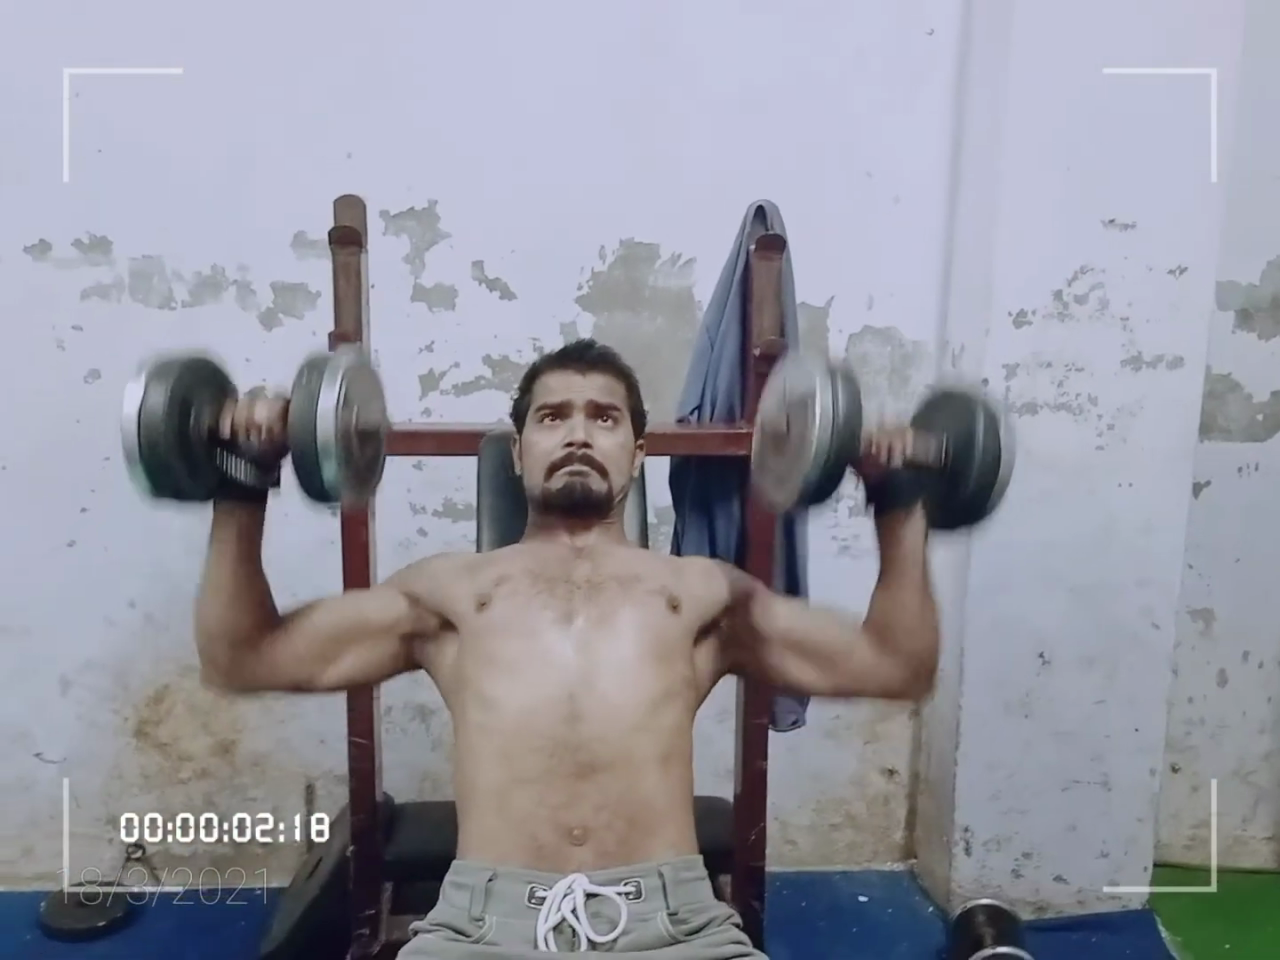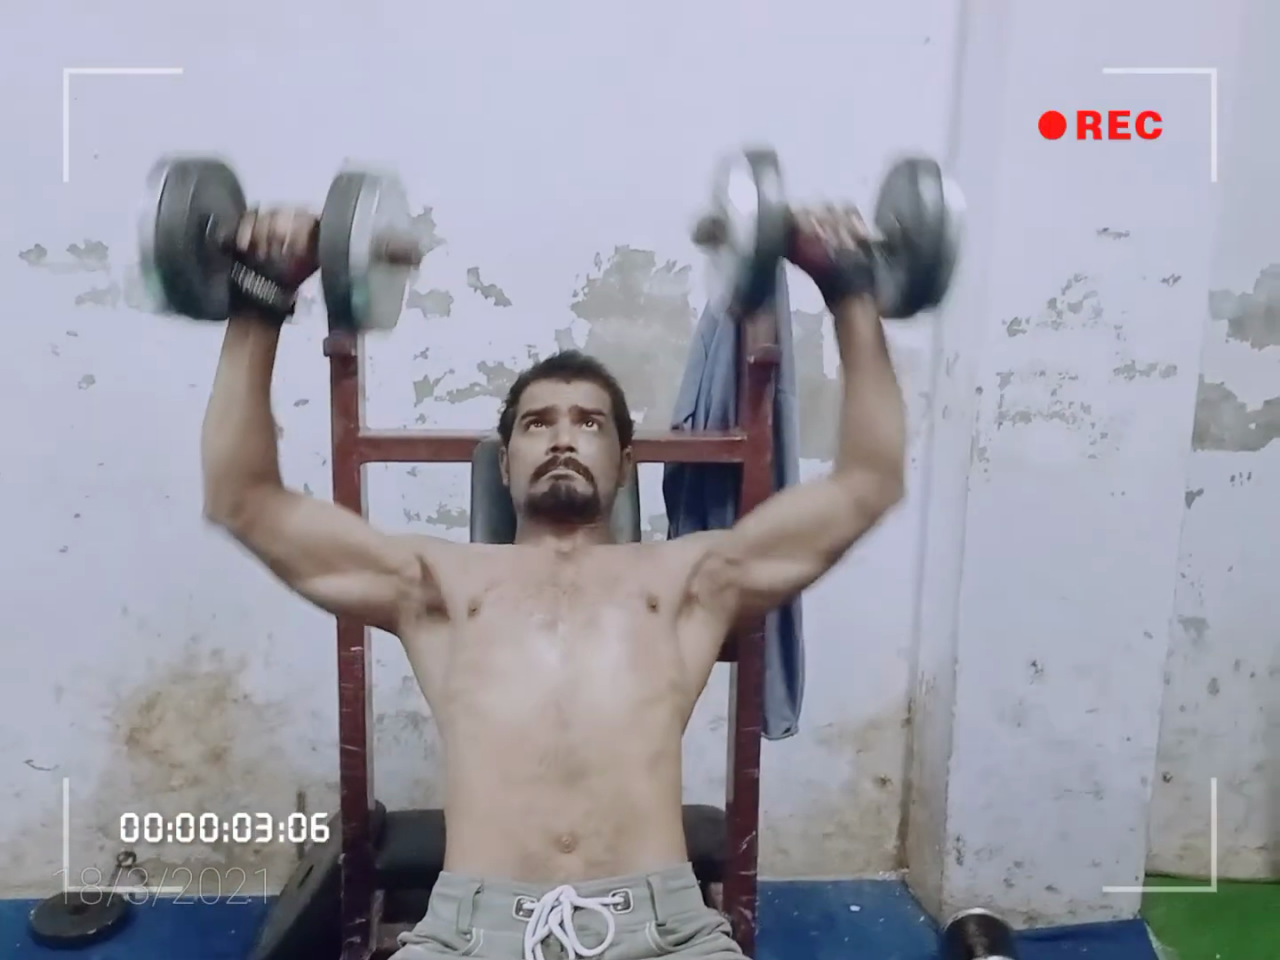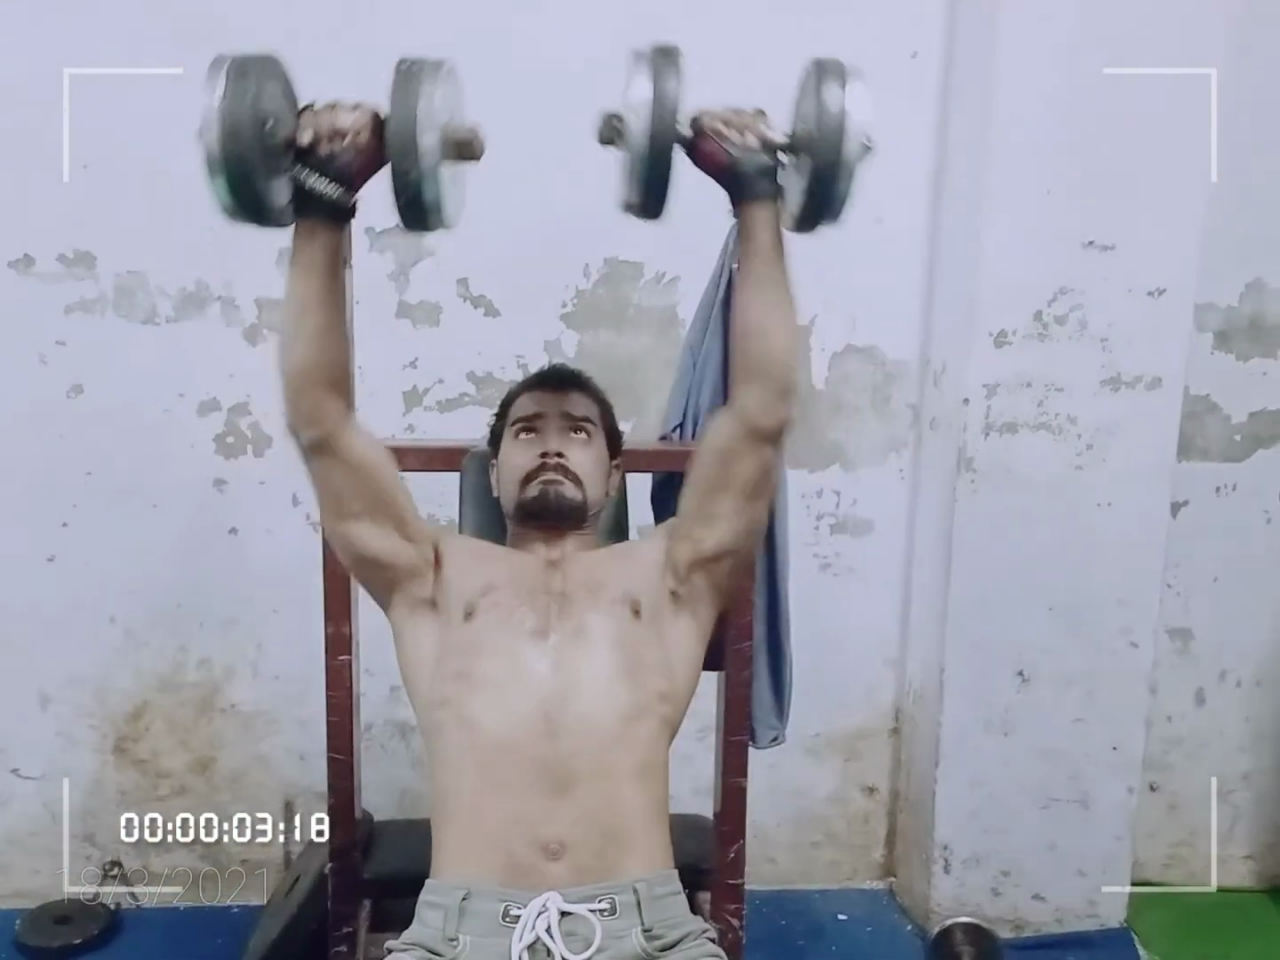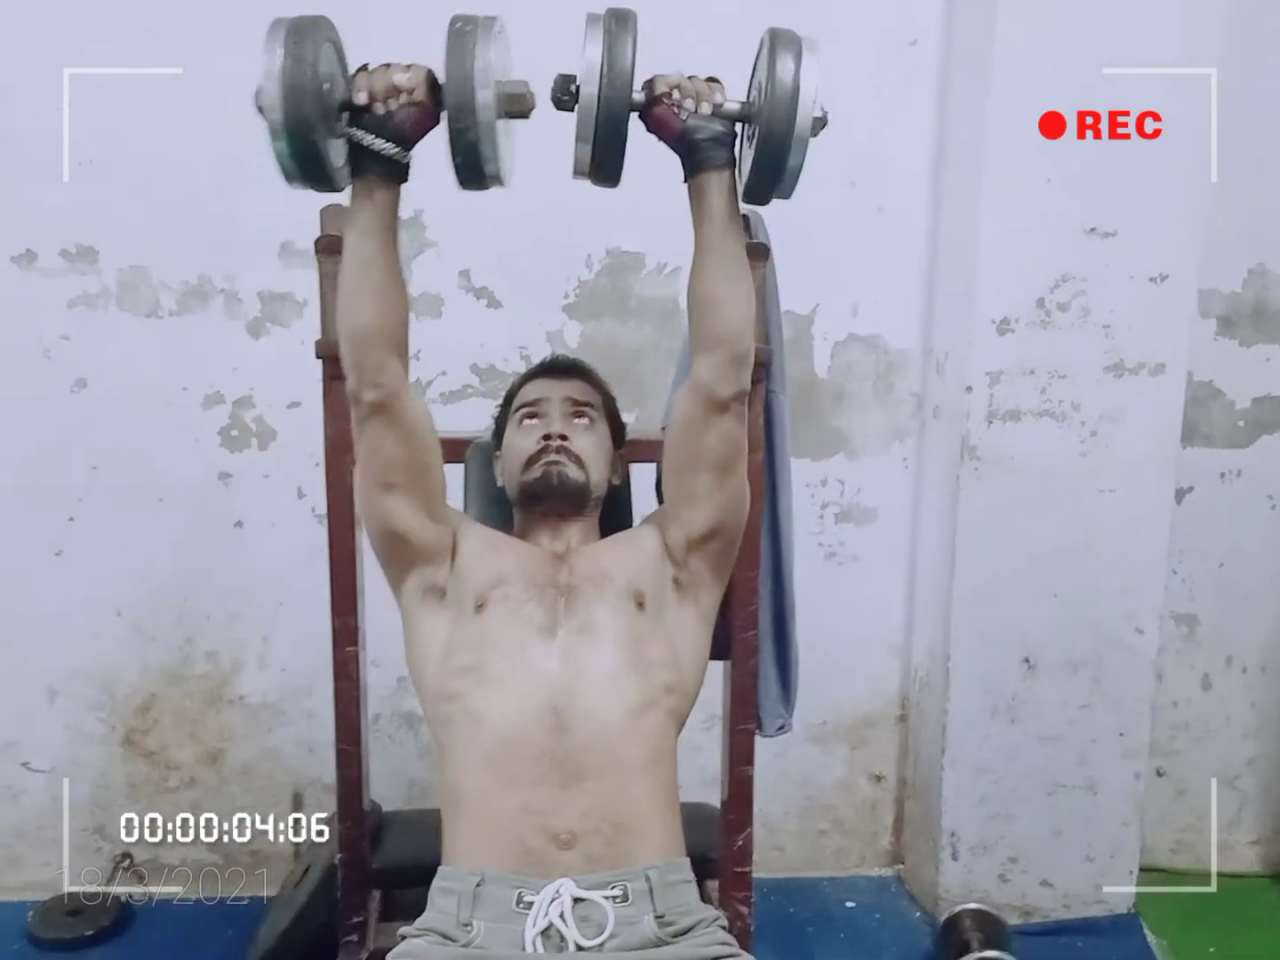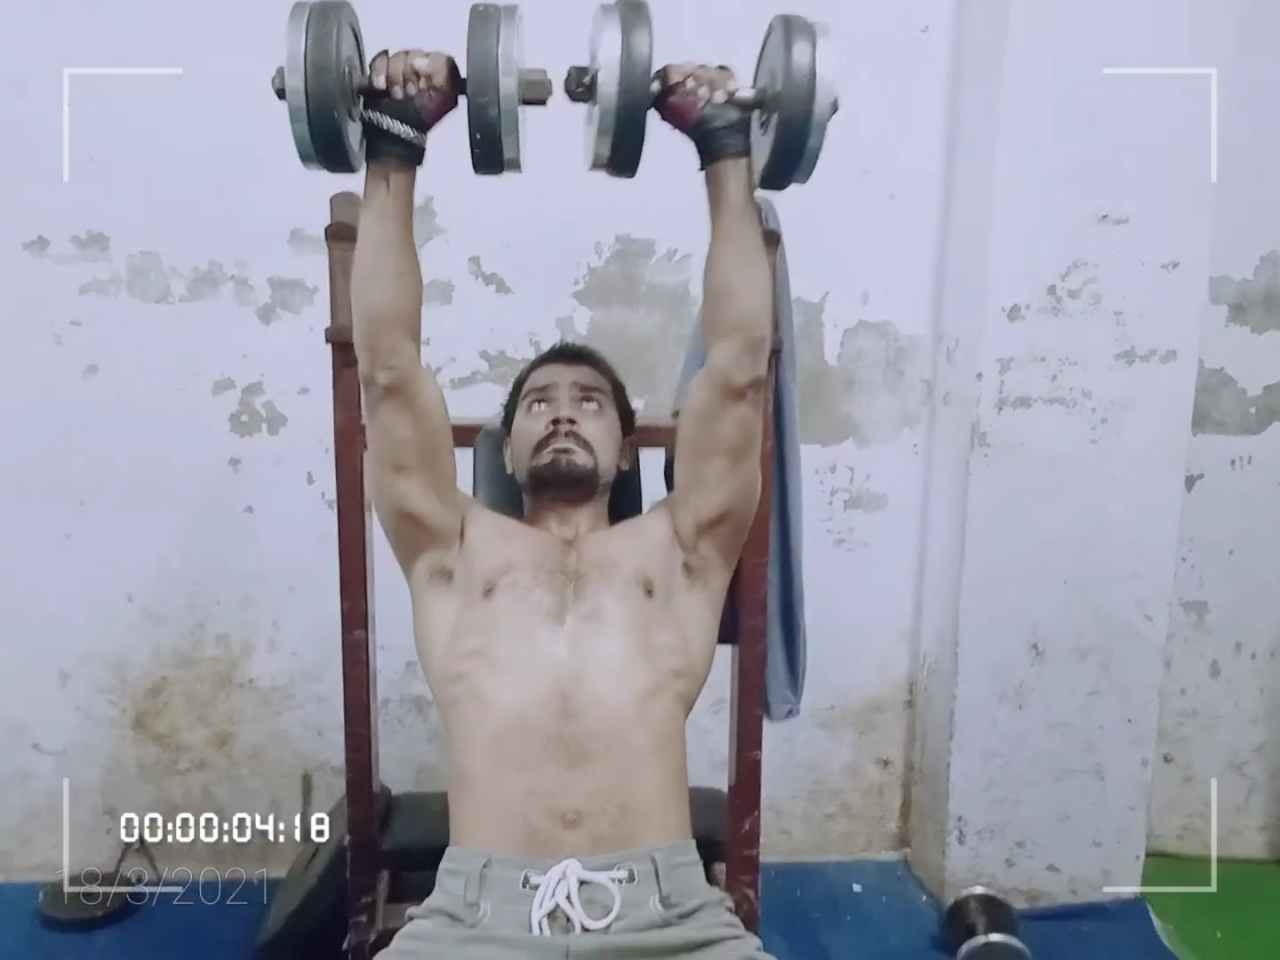
dt=0.5s
person 1, frame 1
left shoulder: (705, 593)
right shoulder: (447, 589)
left elbow: (898, 665)
right elbow: (239, 657)
left wrist: (898, 501)
right wrist: (243, 485)
person 1, frame 2
left shoulder: (686, 578)
right shoulder: (438, 580)
left elbow: (869, 485)
right elbow: (241, 501)
left wrist: (850, 293)
right wrist: (259, 301)
person 1, frame 3
left shoulder: (666, 577)
right shoulder: (435, 578)
left elbow: (760, 410)
right elbow: (322, 417)
left wrist: (756, 199)
right wrist: (322, 203)
person 1, frame 4
left shoulder: (667, 565)
right shoulder: (447, 566)
left elbow: (720, 380)
right elbow: (376, 383)
left wrist: (709, 166)
right wrist: (377, 167)
person 1, frame 5
left shoulder: (677, 550)
right shoulder: (456, 549)
left elbow: (738, 368)
right elbow: (388, 366)
left wrist: (726, 152)
right wrist: (392, 147)
